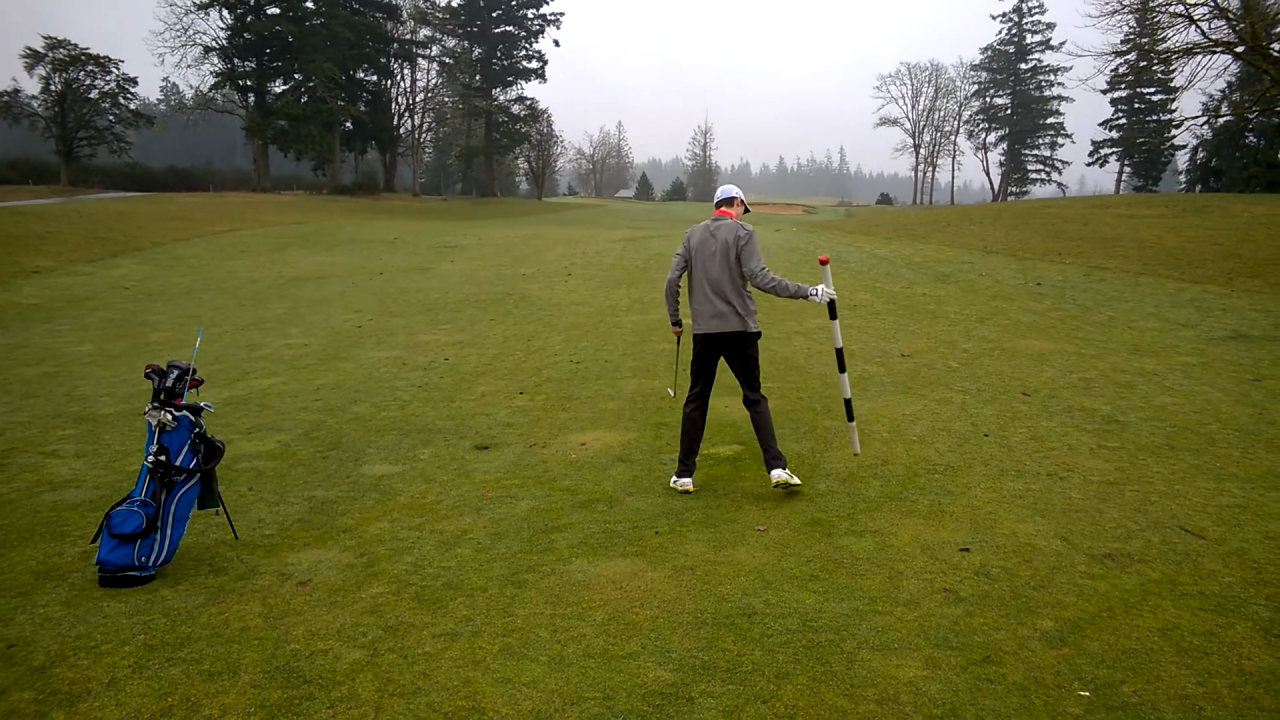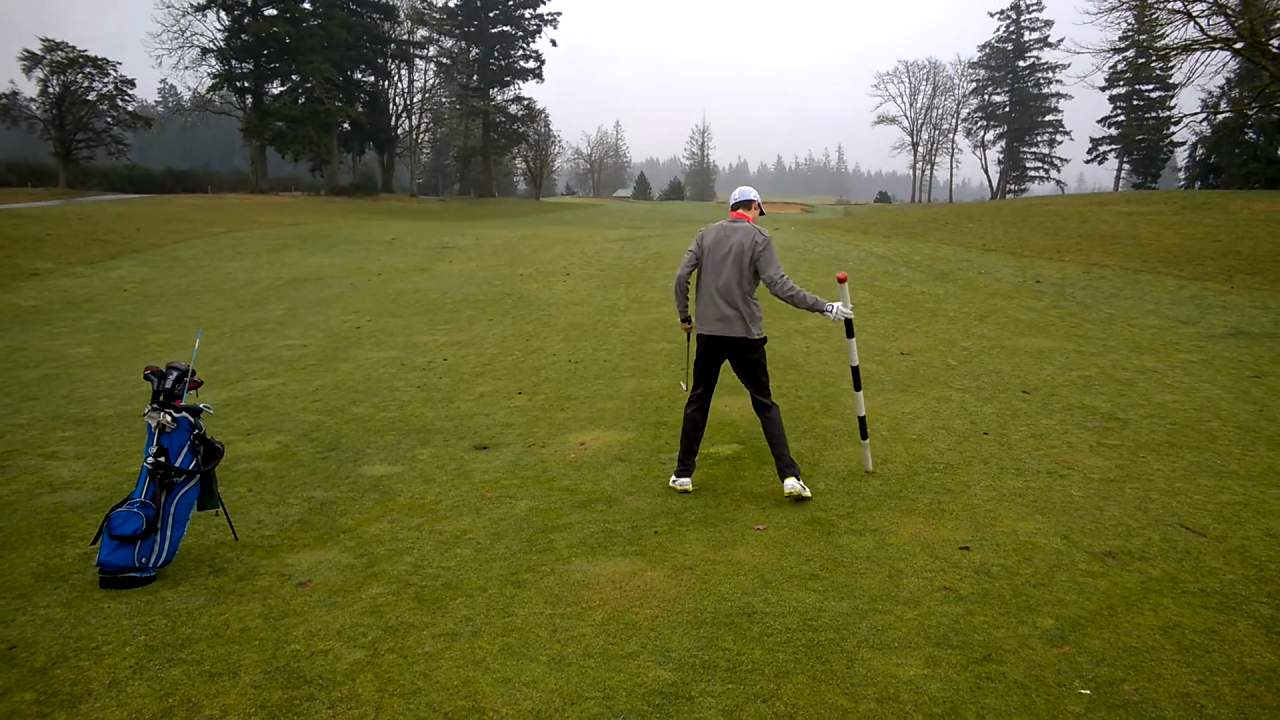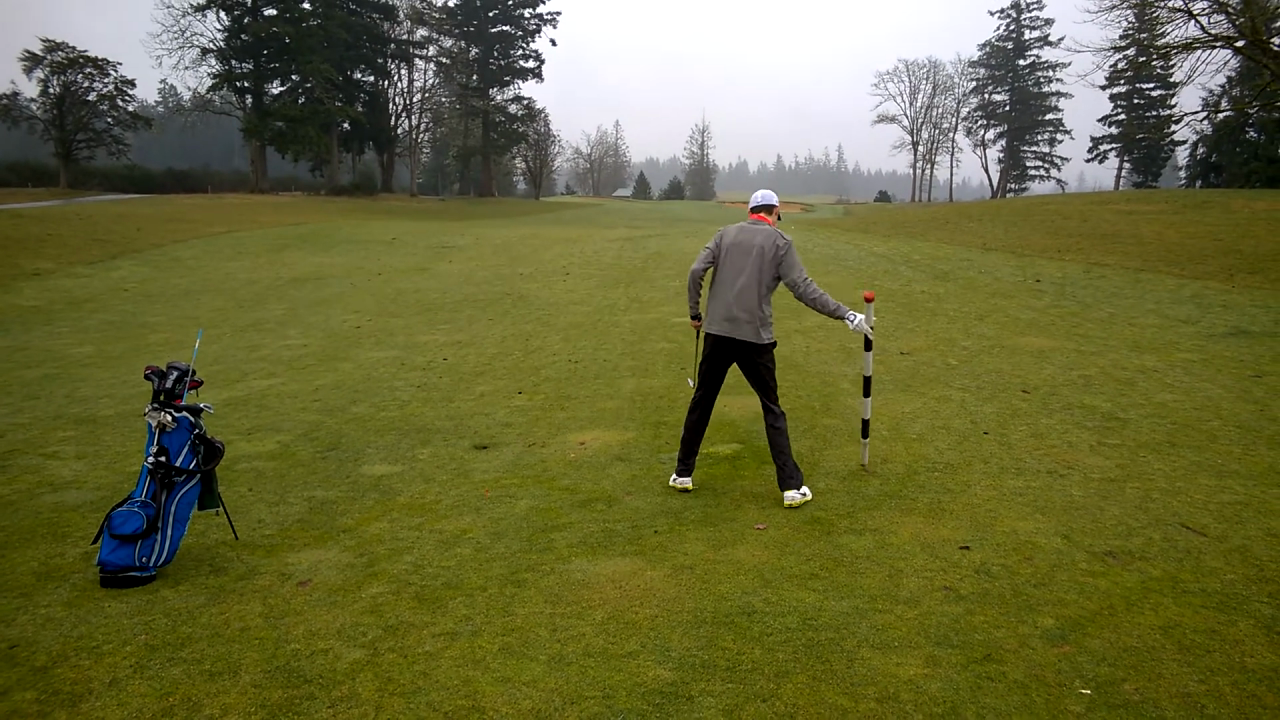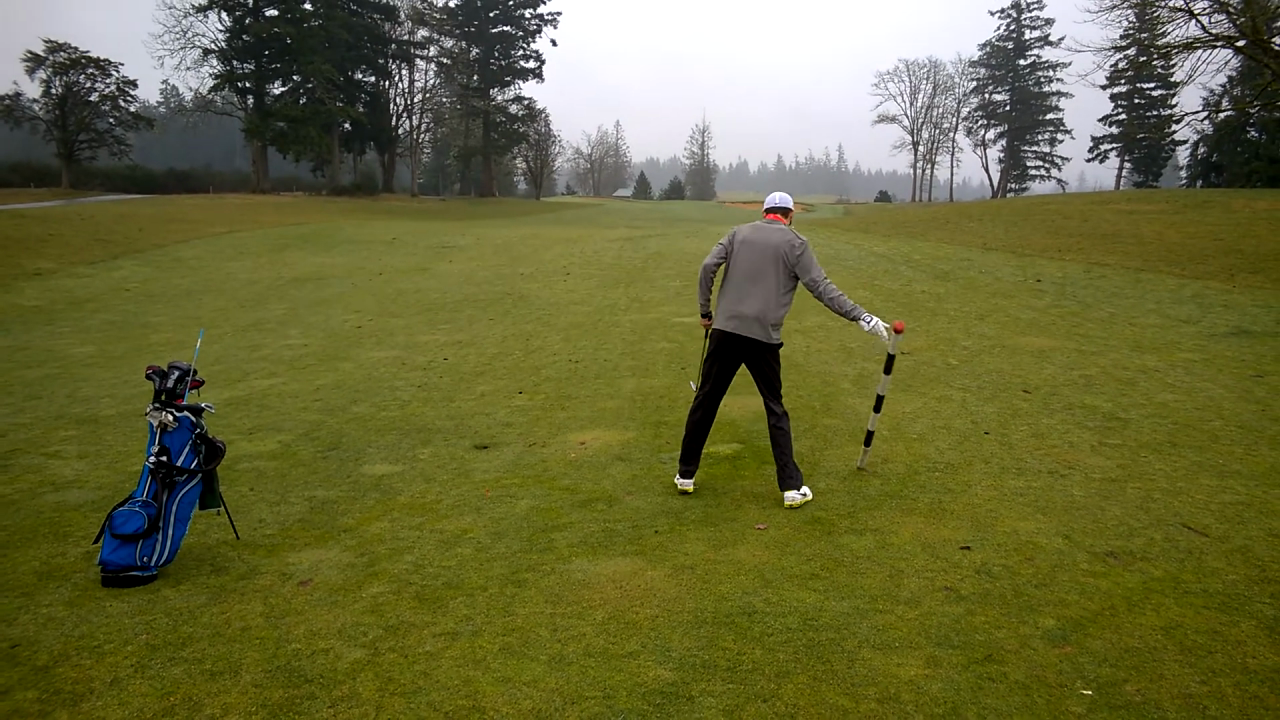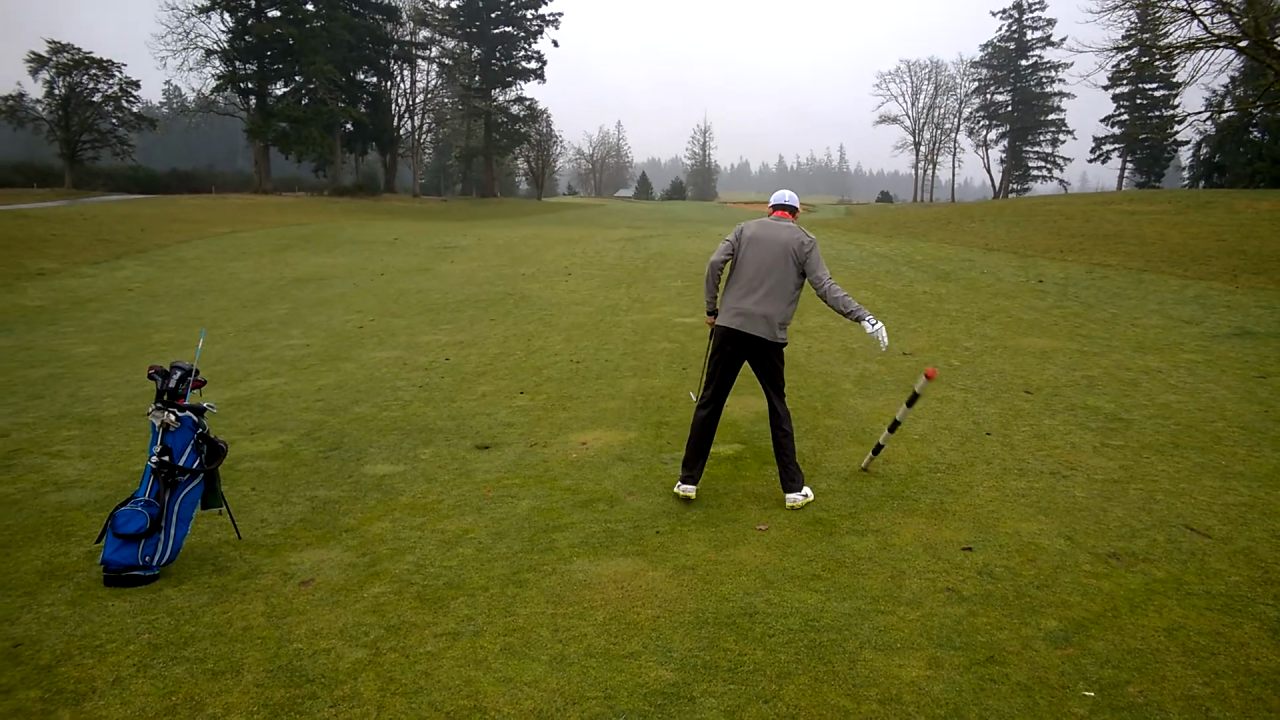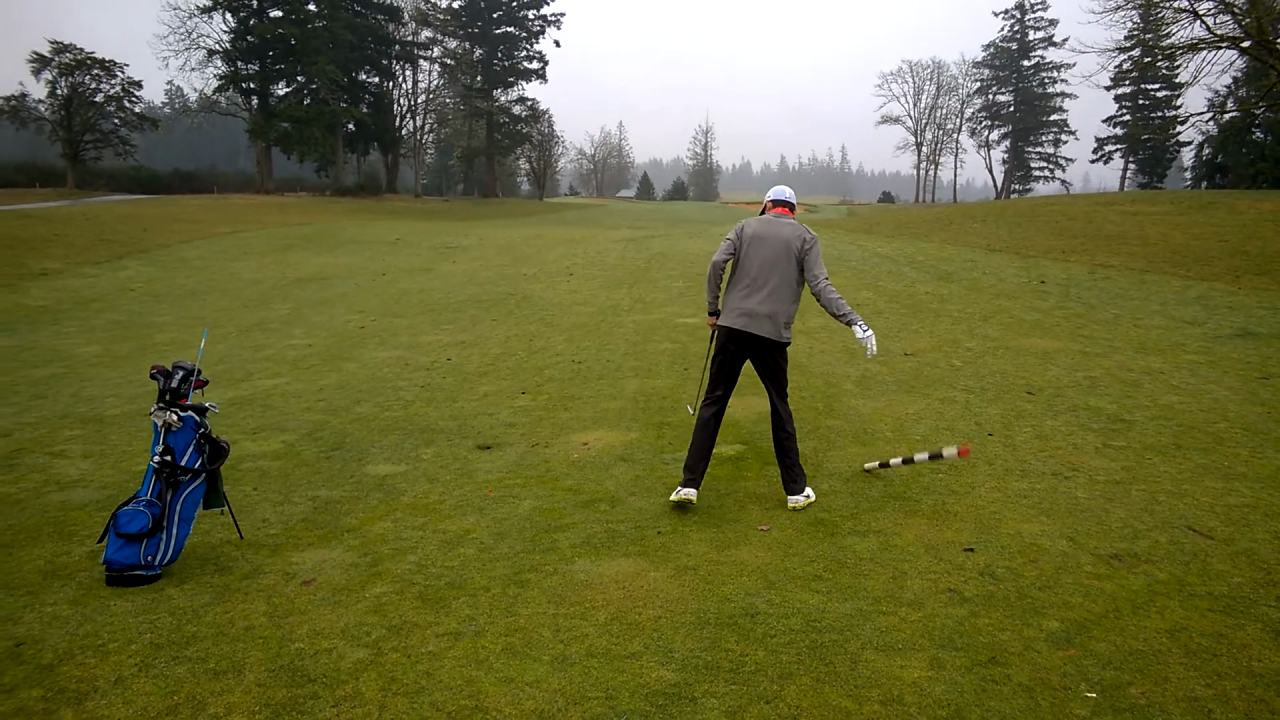
dt=0.1s
person 1, frame 1
left shoulder: (693, 234)
right shoulder: (743, 232)
left elbow: (672, 279)
right elbow: (760, 278)
left wrist: (674, 318)
right wrist: (808, 292)
left hip: (704, 330)
right hip: (739, 329)
left knee: (697, 399)
right knee: (754, 398)
left ankle: (683, 474)
right ankle: (777, 467)
person 1, frame 2
left shoulder: (706, 233)
right shoulder: (759, 237)
left elbow: (682, 276)
right elbow: (780, 285)
left wrist: (684, 315)
right wrist: (824, 307)
left hip: (708, 331)
right hip: (744, 333)
left knee: (698, 399)
right knee: (764, 403)
left ankle: (683, 473)
right ankle: (789, 476)
person 1, frame 3
left shoulder: (725, 234)
right shoulder: (780, 242)
left elbow: (695, 272)
right elbow: (805, 289)
left wrist: (695, 313)
right wrist: (846, 315)
left hip: (717, 332)
right hip: (754, 337)
left knee: (702, 401)
right knee: (771, 409)
left ankle: (683, 473)
right ankle: (792, 486)
person 1, frame 4
left shoulder: (739, 232)
right shoulder: (796, 242)
left elbow: (708, 267)
right elbow: (822, 288)
left wrist: (705, 311)
right wrist: (862, 317)
left hip: (725, 330)
right hip: (763, 336)
left knee: (706, 400)
right knee: (775, 408)
left ankle: (686, 474)
right ankle: (792, 486)
person 1, frame 5
left shoulder: (746, 228)
right shoulder: (805, 240)
left elbow: (715, 263)
right elbow: (826, 288)
left wrist: (712, 309)
right wrist: (866, 319)
left hip: (732, 328)
right hip: (769, 334)
left knee: (710, 401)
right knee: (778, 407)
left ankle: (688, 480)
right ankle: (793, 488)
person 1, frame 6
left shoulder: (746, 226)
right shoulder: (805, 237)
left elbow: (718, 262)
right elbow: (821, 287)
left wrist: (714, 310)
right wrist: (857, 323)
left hip: (734, 327)
right hip: (772, 334)
left knee: (713, 403)
right knee: (780, 407)
left ankle: (689, 484)
right ankle: (795, 489)
